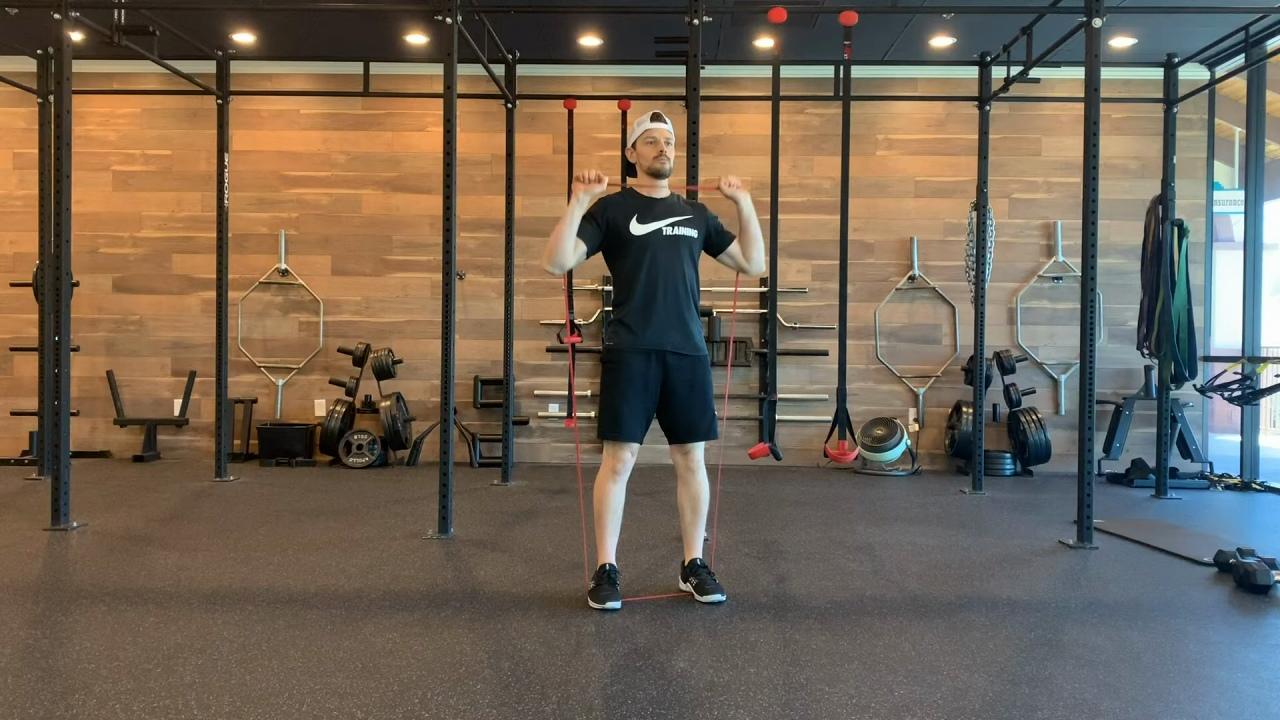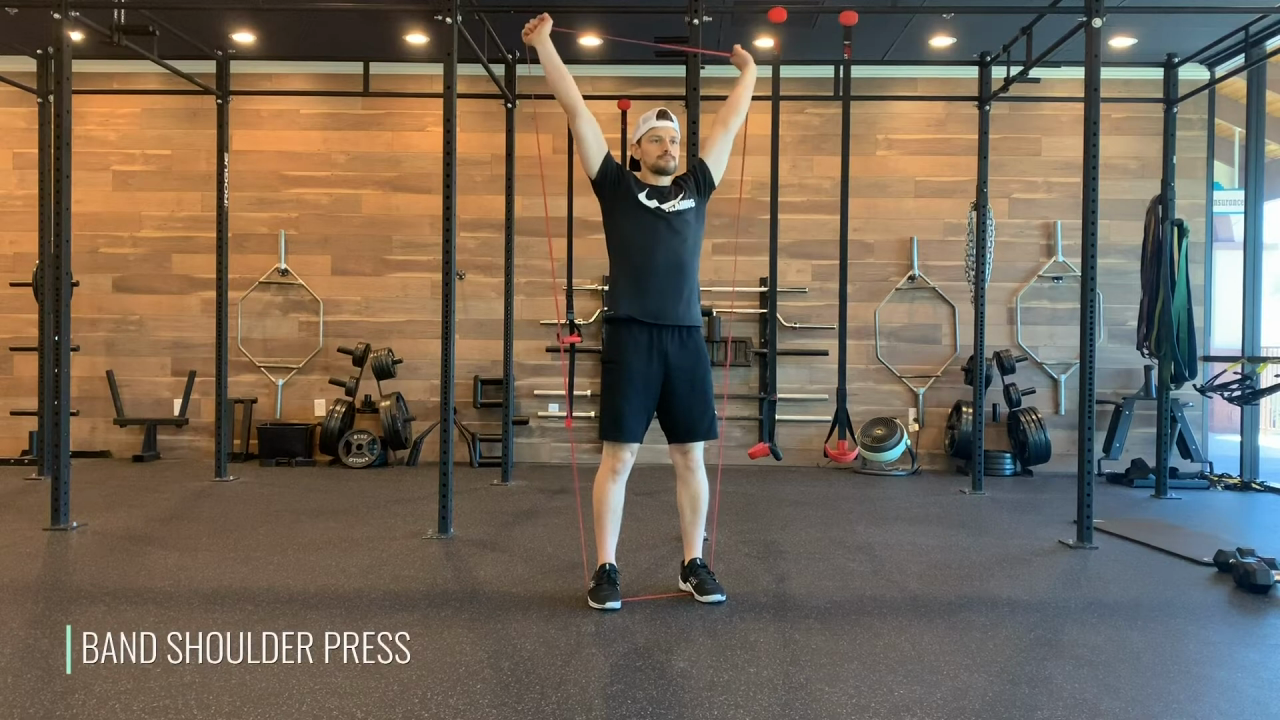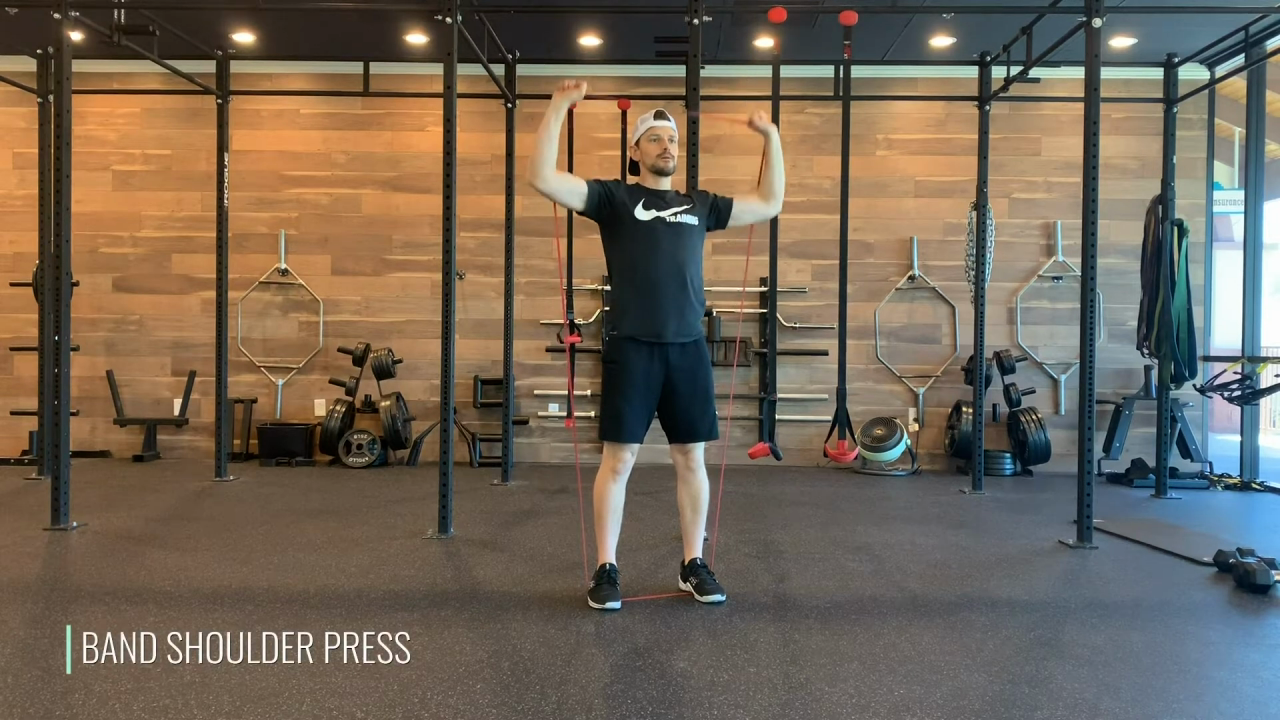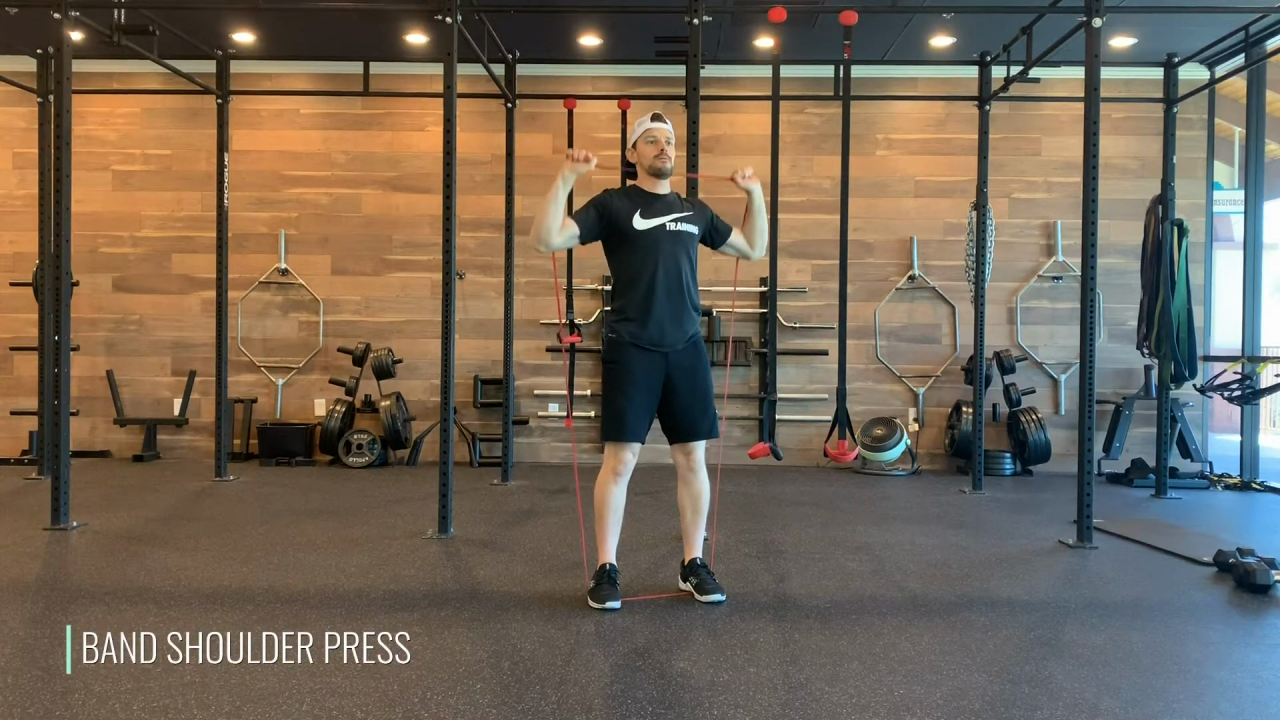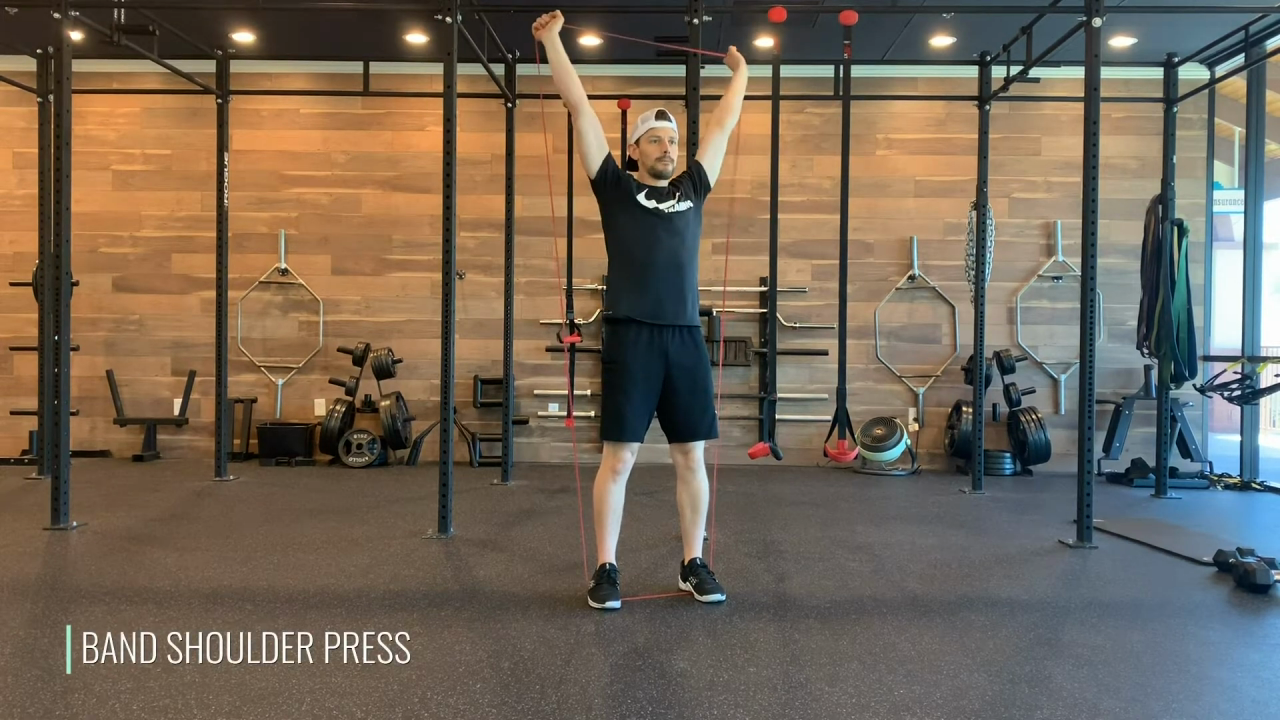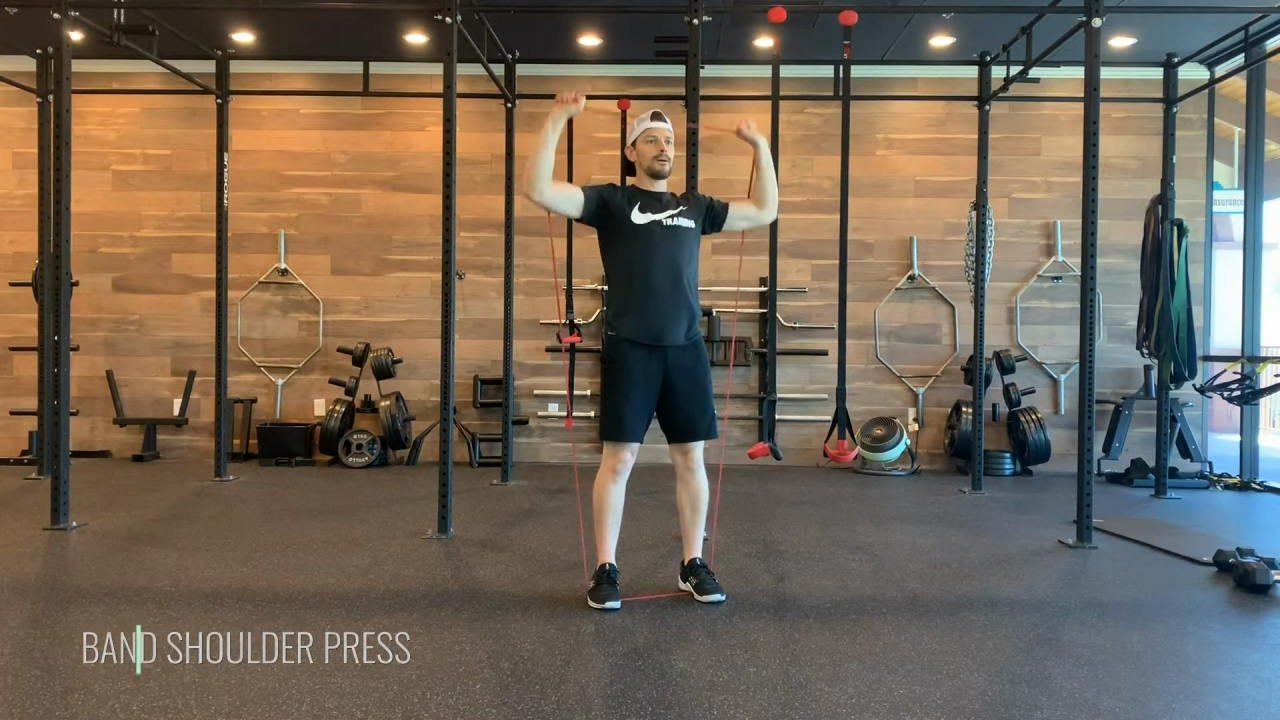
dt=0.7s
person 1, frame 1
left shoulder: (696, 213)
right shoulder: (610, 209)
left elbow: (754, 263)
right elbow: (556, 261)
left wrist: (745, 204)
right wrist: (576, 202)
left hip: (687, 351)
right hip: (630, 352)
left knee: (691, 458)
right knee: (618, 459)
left ankle: (694, 565)
right ankle: (606, 571)
person 1, frame 2
left shoulder: (695, 188)
right shoulder: (616, 186)
left elbow: (730, 123)
right elbow: (576, 108)
left wrist: (748, 71)
right wrist: (543, 44)
left hip: (686, 340)
right hip: (631, 341)
left knee: (690, 458)
right knee: (617, 459)
left ankle: (693, 564)
right ankle: (605, 569)
person 1, frame 3
left shoulder: (698, 204)
right shoulder: (614, 196)
left elbow: (770, 203)
right elbow: (542, 179)
left wrist: (770, 137)
right wrist: (558, 106)
left hip: (688, 348)
right hip: (631, 347)
left knee: (690, 458)
right knee: (618, 458)
left ankle: (693, 564)
right ankle: (606, 570)
person 1, frame 4
left shoulder: (695, 210)
right shoulder: (612, 203)
left elbow: (753, 249)
right elbow: (545, 239)
left wrist: (754, 195)
right wrist: (564, 180)
left hip: (687, 347)
right hip: (631, 348)
left knee: (692, 458)
right knee: (619, 460)
left ankle: (693, 564)
right ankle: (606, 569)
person 1, frame 5
left shoulder: (692, 189)
right shoulder: (615, 188)
left elbow: (722, 124)
right elbow: (580, 108)
left wrist: (740, 71)
right wrist: (552, 41)
left hip: (686, 340)
right hip: (632, 340)
left knee: (691, 457)
right knee: (618, 458)
left ankle: (693, 564)
right ankle: (606, 568)
person 1, frame 6
left shoulder: (695, 207)
right shoulder: (610, 202)
left elbow: (765, 210)
right elbow: (537, 188)
left wrist: (759, 145)
right wrist: (557, 116)
left hip: (686, 348)
right hip: (629, 349)
left knee: (691, 458)
right knee: (618, 459)
left ankle: (693, 563)
right ankle: (605, 569)
